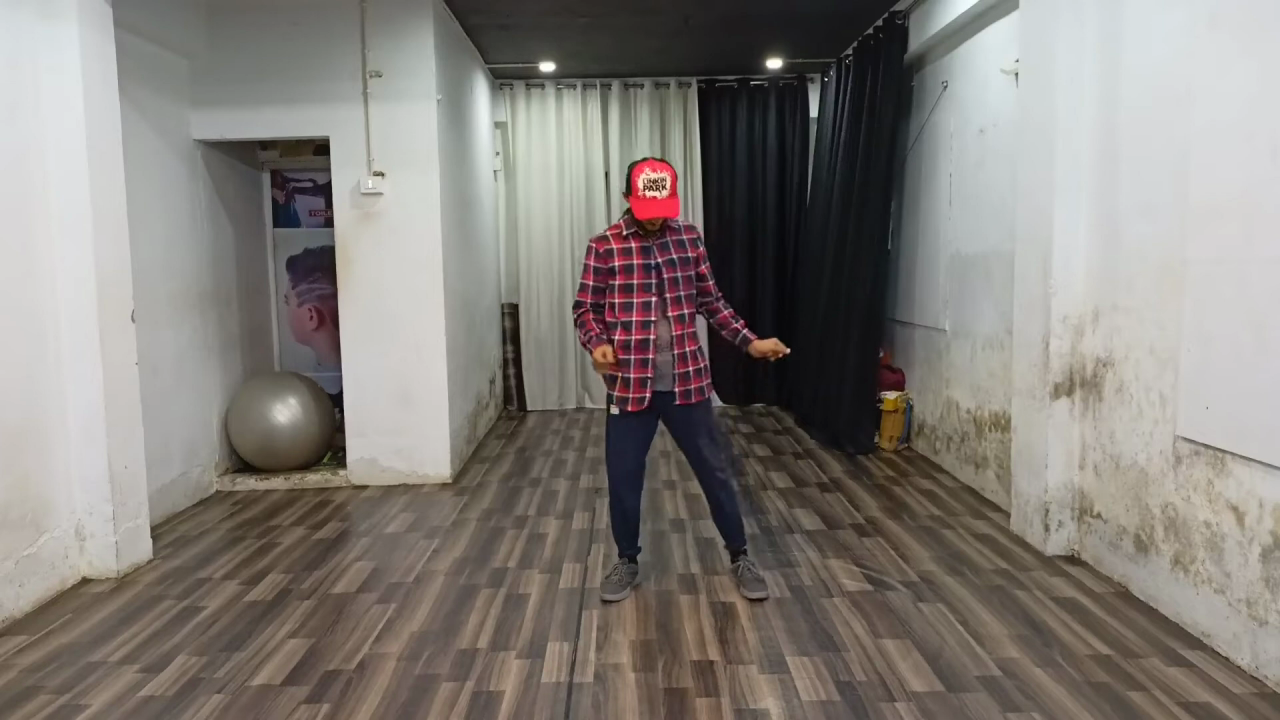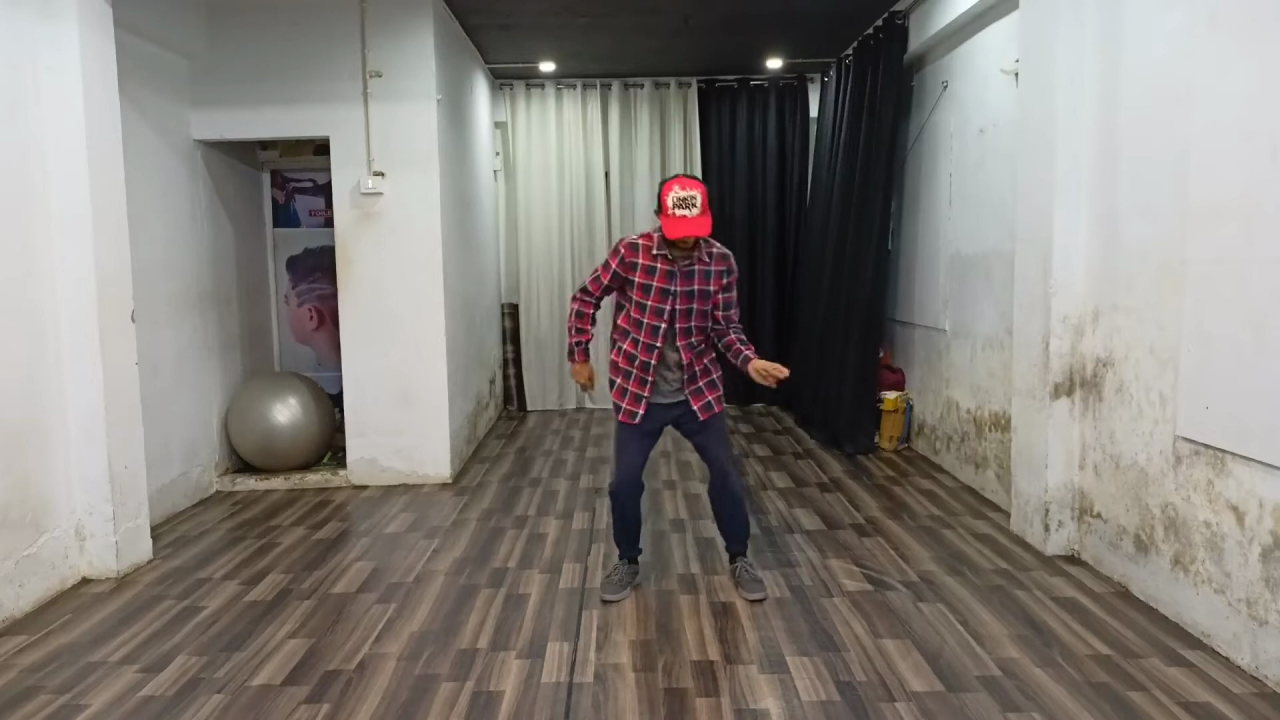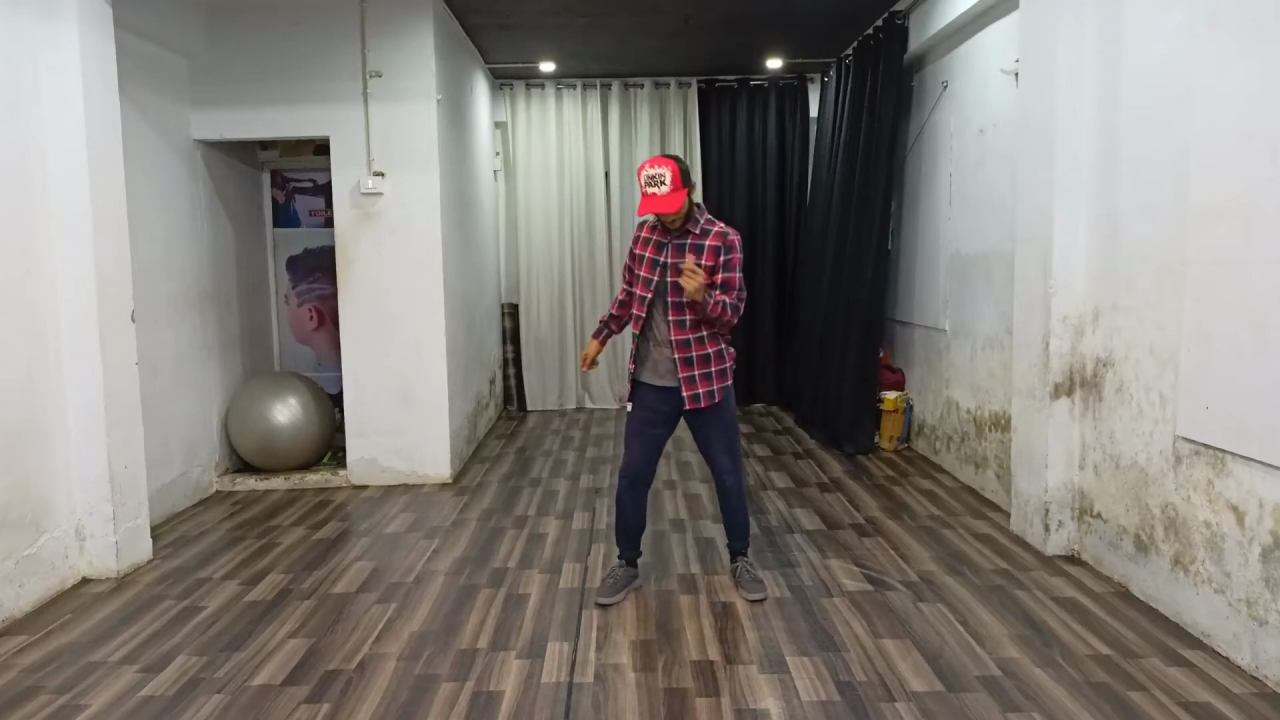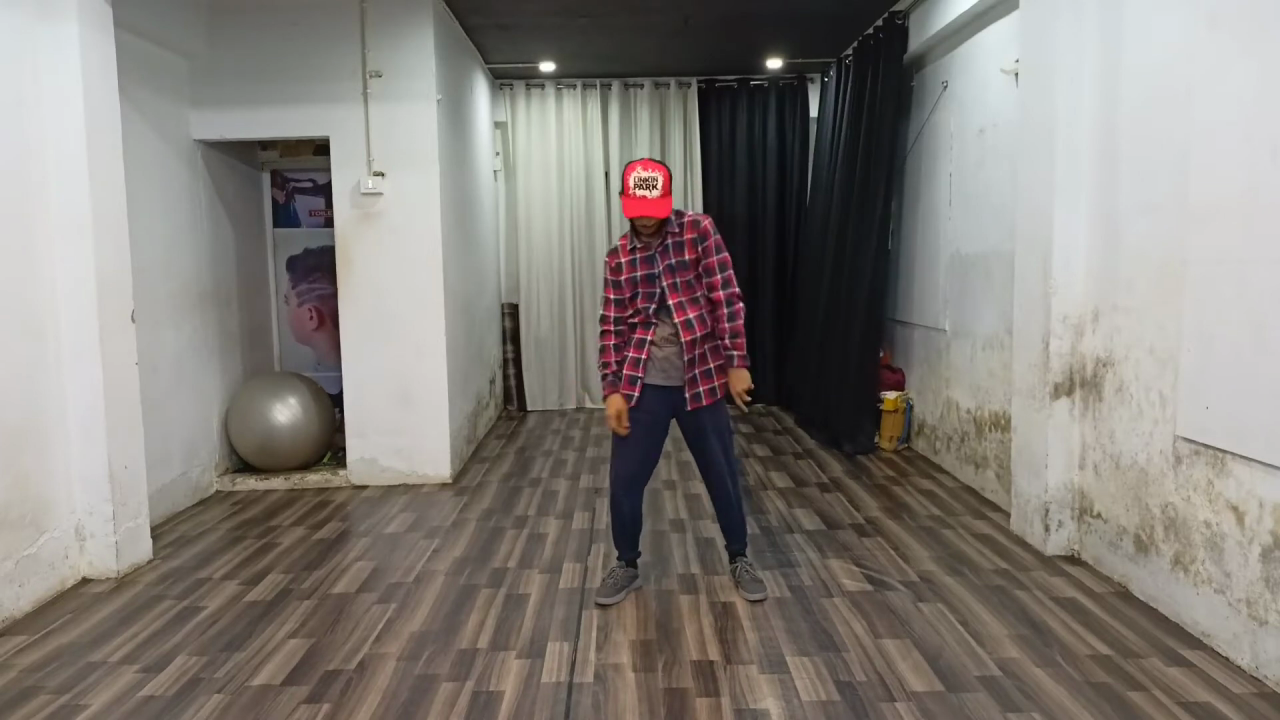
dt=0.5s
person 1, frame 1
left shoulder: (688, 237)
right shoulder: (604, 246)
left elbow: (710, 300)
right elbow: (585, 309)
left wrist: (750, 342)
right wrist: (596, 344)
left hip: (685, 380)
right hip: (629, 383)
left knee: (715, 469)
right knee: (623, 476)
left ankle: (739, 556)
right ankle: (627, 561)
person 1, frame 2
left shoulder: (720, 261)
right shoulder: (633, 252)
left elbow: (726, 328)
right elbow: (585, 298)
left wrist: (750, 362)
right wrist: (580, 355)
left hip: (698, 390)
right hip: (638, 390)
left knee: (726, 475)
right knee: (625, 482)
left ankle: (739, 559)
right ankle: (628, 561)
person 1, frame 3
left shoulder: (722, 239)
right shoulder: (644, 234)
left elbow: (733, 312)
left wrist: (703, 297)
right wrist: (600, 337)
left hip: (706, 378)
right hip: (651, 382)
left knee: (728, 473)
right knee: (633, 475)
left ankle: (740, 559)
right ankle: (627, 564)
person 1, frame 4
left shoulder: (697, 230)
right shoulder: (618, 257)
left elbow: (726, 296)
right elbow: (611, 329)
left wrist: (737, 363)
right wrist: (613, 391)
left hip: (700, 378)
right hip: (642, 383)
left knee: (722, 474)
right knee: (625, 479)
left ankle: (739, 558)
right ankle: (627, 564)
